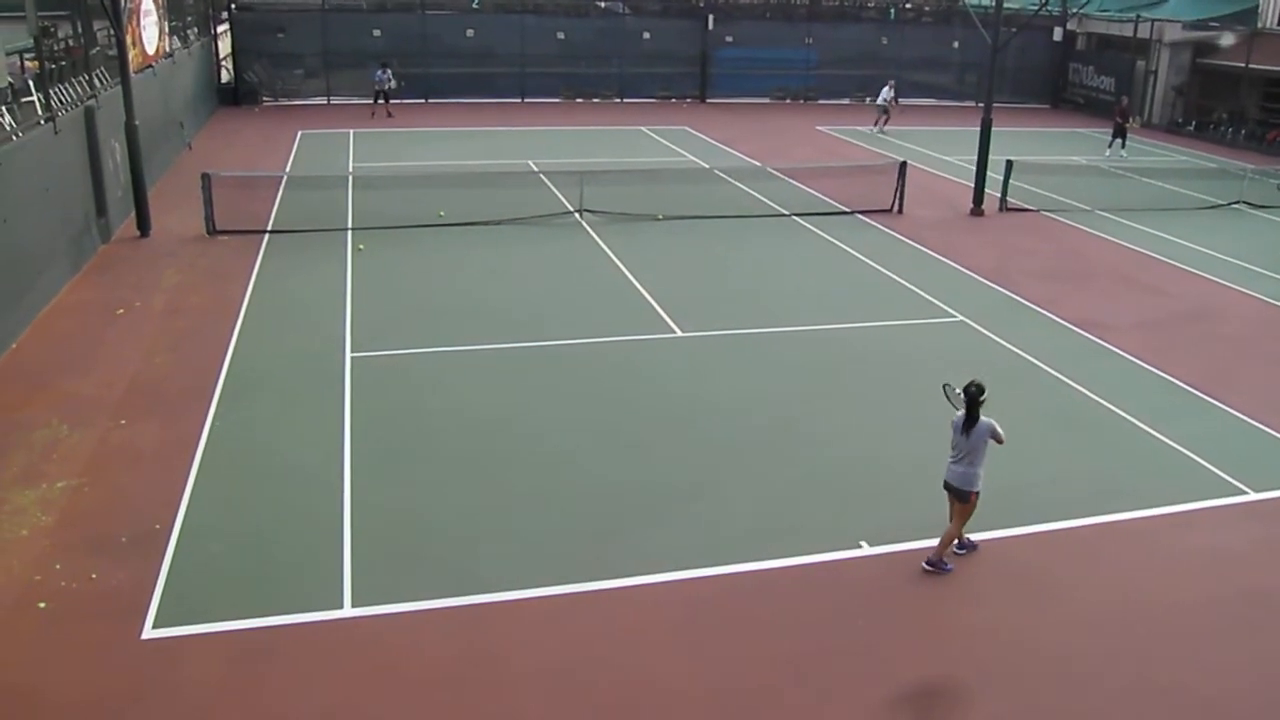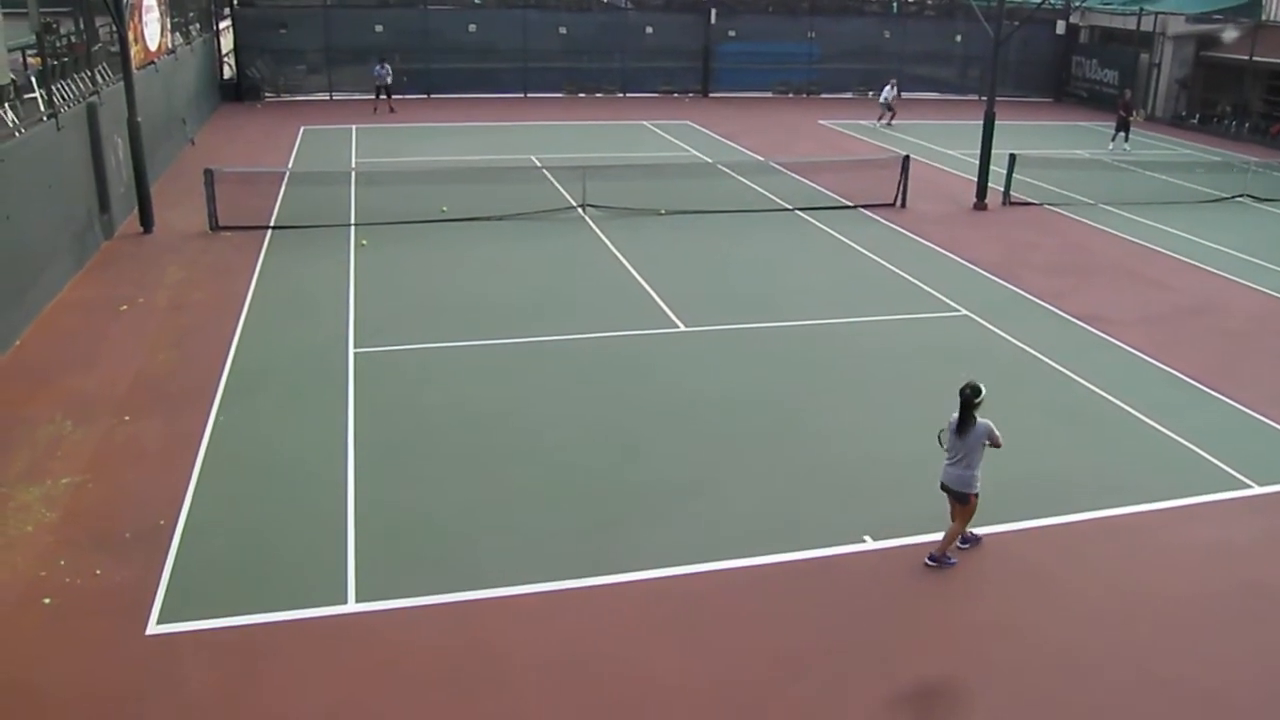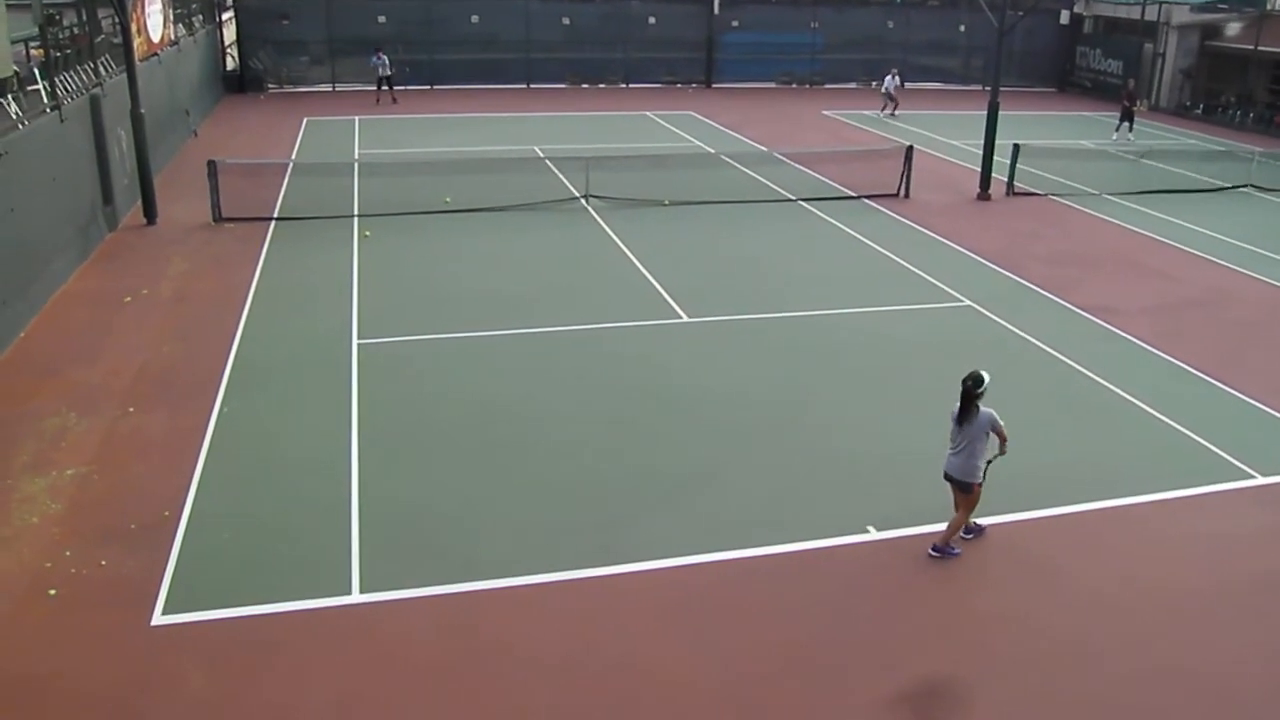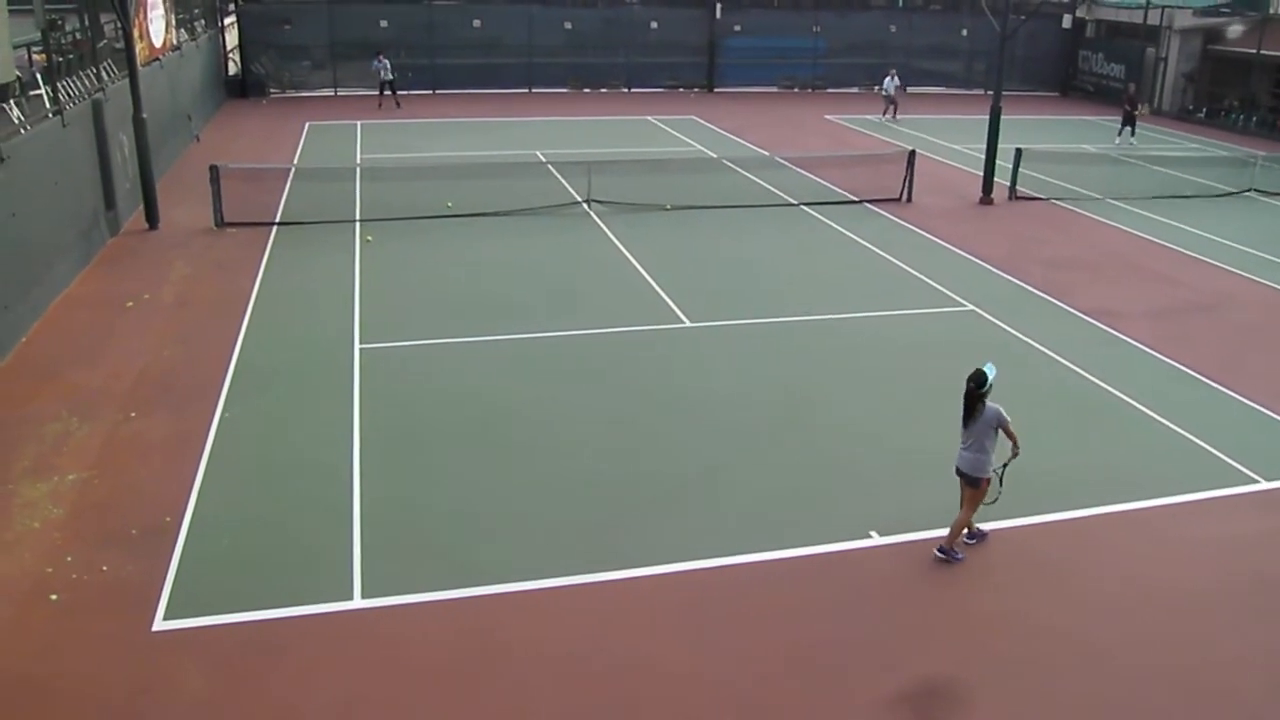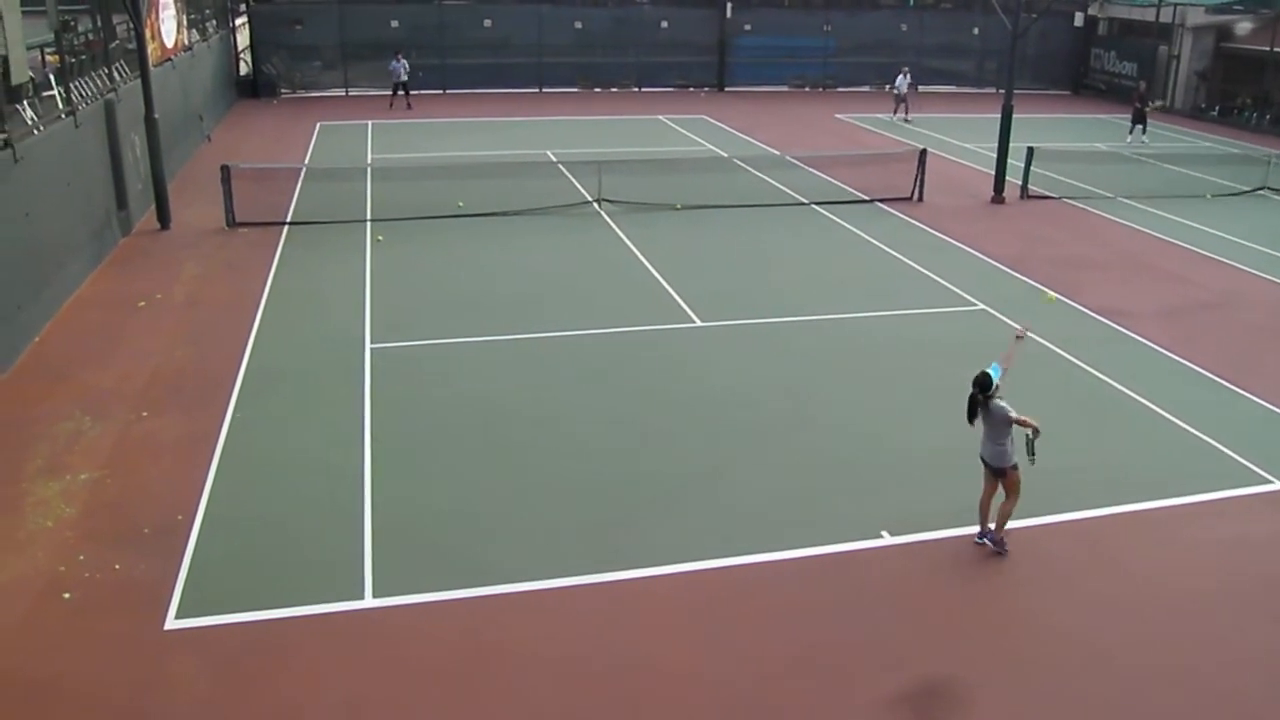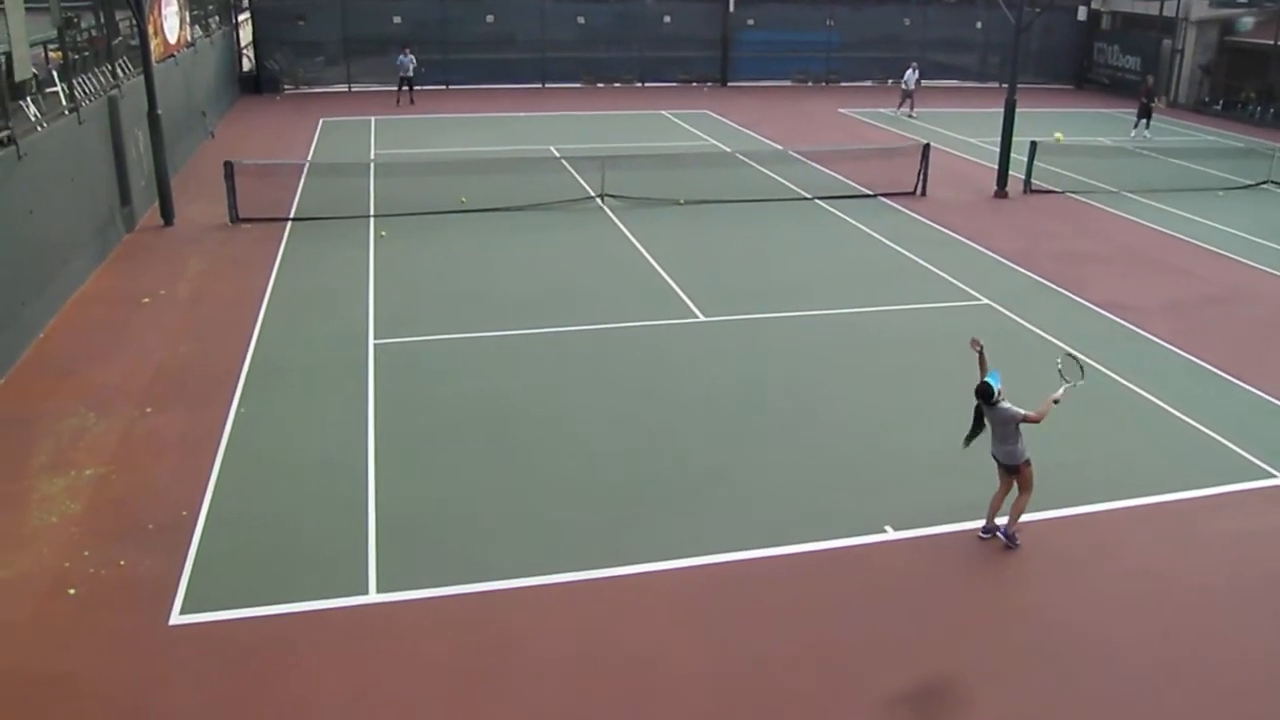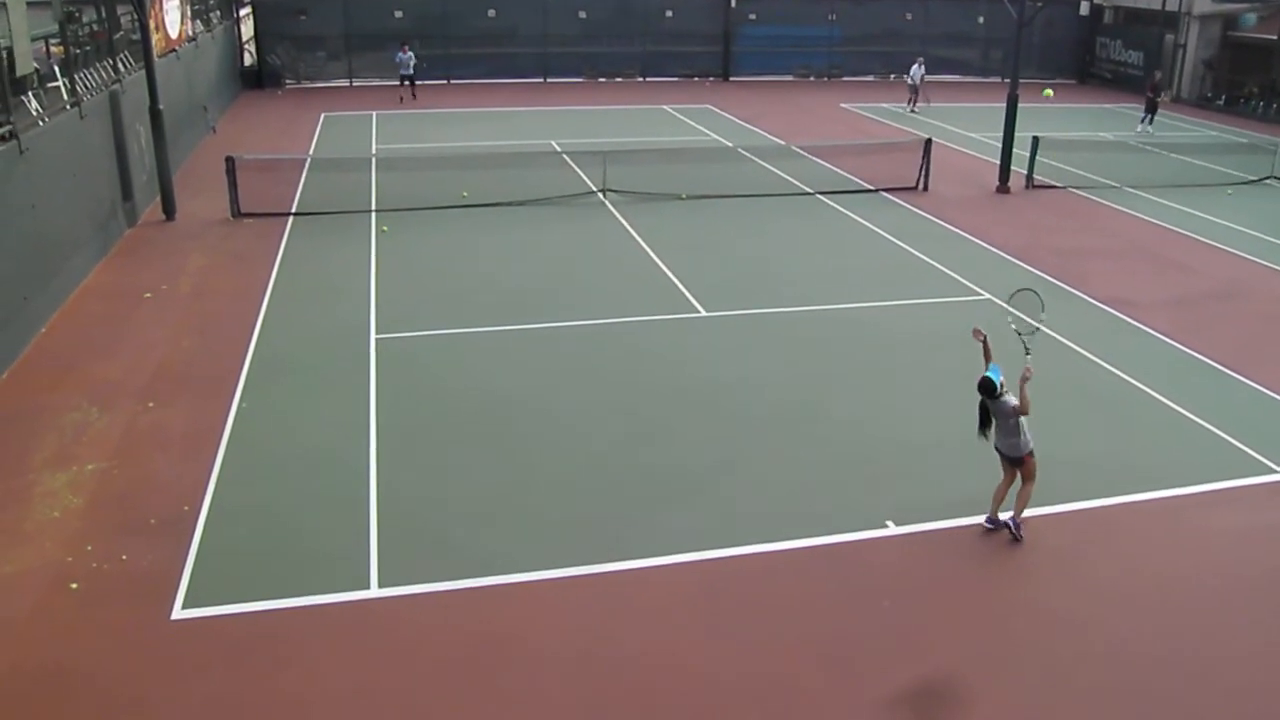
dt=0.3s
person 1, frame 1
left shoulder: (957, 419)
right shoulder: (987, 425)
right elbow: (1001, 440)
left hip: (951, 476)
right hip: (968, 483)
left knee: (955, 516)
right knee: (957, 523)
left ankle: (962, 542)
right ankle: (934, 558)
person 1, frame 2
left shoulder: (953, 421)
right shoulder: (985, 426)
right elbow: (998, 444)
right wrist: (988, 442)
left hip: (947, 478)
right hip: (966, 484)
left knee: (957, 514)
right knee: (962, 521)
left ankle: (965, 537)
right ankle: (937, 554)
person 1, frame 3
left shoulder: (957, 410)
right shoulder: (988, 416)
right elbow: (1003, 437)
right wrist: (1003, 447)
left hip: (950, 468)
right hip: (969, 473)
left knee: (960, 504)
right knee: (965, 511)
left ankle: (969, 527)
right ankle: (940, 545)
person 1, frame 4
left shoulder: (967, 406)
right shoulder: (995, 411)
right elbow: (1010, 434)
right wrist: (1015, 446)
left hip: (962, 463)
right hip: (979, 469)
left knee: (967, 502)
right knee: (969, 509)
left ankle: (971, 531)
right ankle: (945, 548)
person 1, frame 5
left shoulder: (979, 399)
right shoulder: (1000, 409)
left elbow: (1002, 365)
right elbow: (1023, 422)
left wrist: (1016, 341)
right wrist: (1035, 426)
left hip: (987, 455)
right hip: (1004, 460)
left knee: (989, 491)
right knee: (1012, 496)
left ankle: (984, 531)
right ankle: (996, 536)
person 1, frame 6
left shoulder: (985, 402)
right shoulder: (1006, 412)
left elbow: (985, 373)
right elbow: (1037, 417)
left wrist: (980, 353)
right wrist: (1052, 398)
left hip: (999, 453)
right hip: (1016, 457)
left knee: (1004, 487)
right knee: (1025, 492)
left ankle: (988, 526)
right ankle: (1009, 530)
person 1, frame 7
left shoulder: (989, 395)
right shoulder: (1005, 404)
left elbow: (989, 365)
right elbow: (1024, 410)
left wrist: (984, 343)
right wrist: (1023, 383)
left hip: (1002, 445)
right hip: (1020, 449)
left knee: (1008, 478)
right knee: (1028, 482)
left ankle: (992, 517)
right ankle: (1015, 519)
